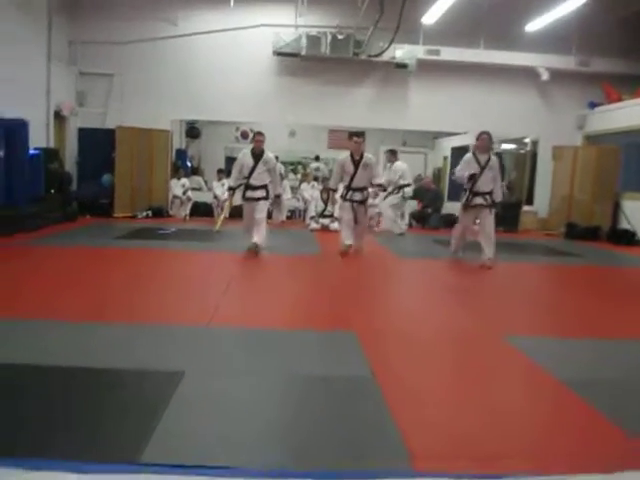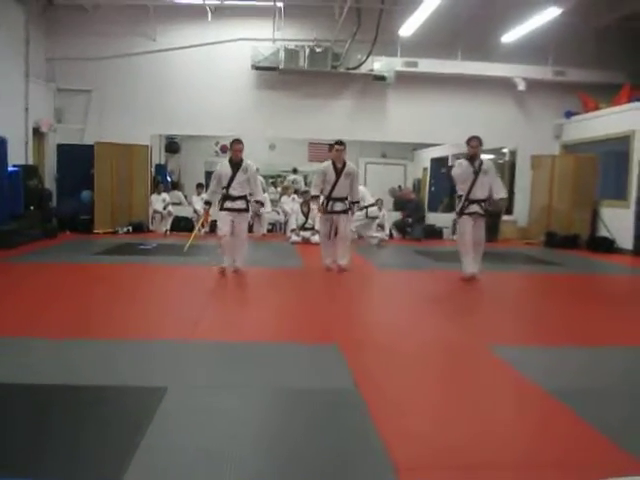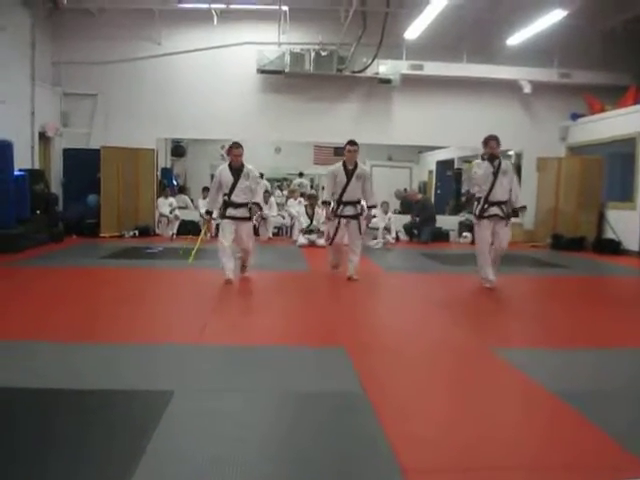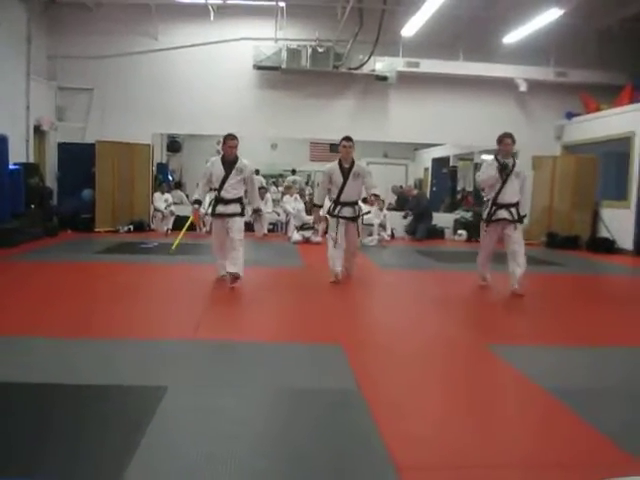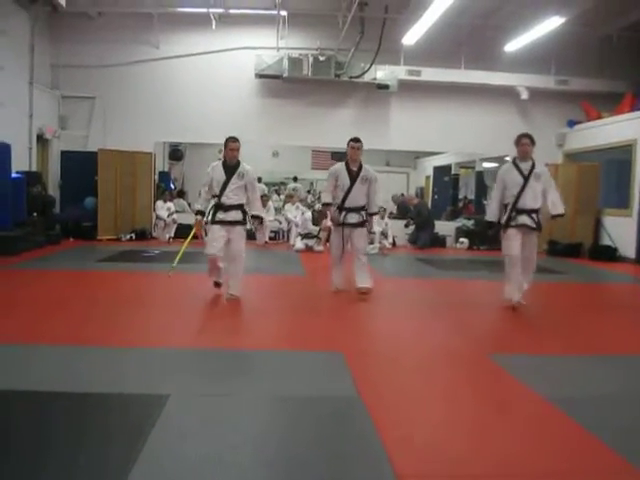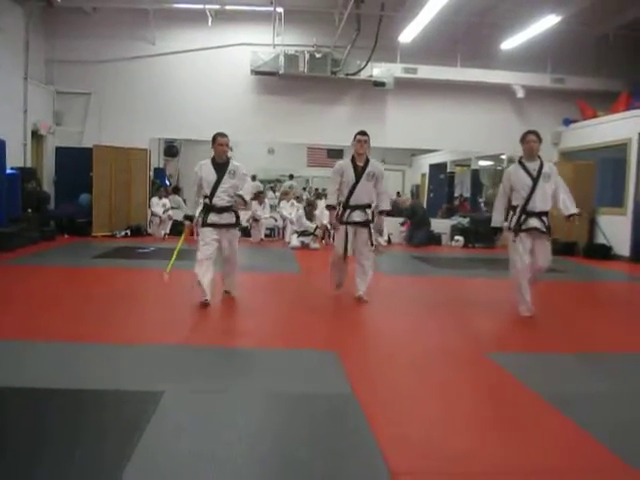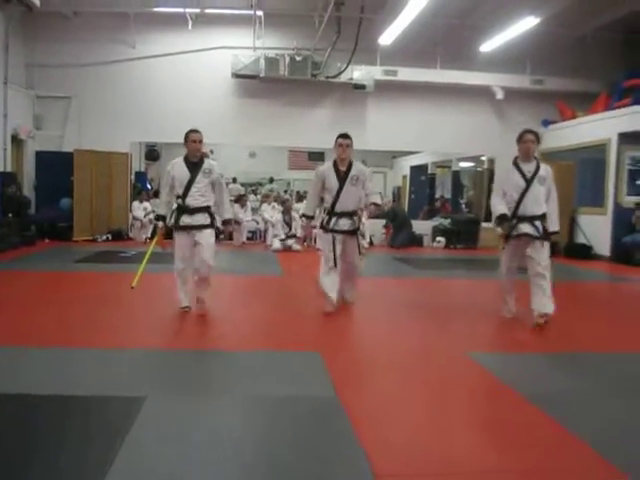
dt=0.3s
person 1, frame 1
left shoulder: (494, 161)
right shoulder: (468, 158)
left elbow: (497, 181)
right elbow: (458, 173)
left wrist: (497, 199)
right wrist: (468, 175)
left hip: (487, 200)
right hip: (470, 198)
left knee: (488, 230)
right knee: (463, 228)
left ankle: (488, 258)
right ankle: (455, 249)
person 1, frame 2
left shoulder: (488, 165)
right shoulder: (460, 163)
left elbow: (495, 183)
right elbow: (458, 178)
left wrist: (501, 197)
right wrist: (468, 163)
left hip: (480, 207)
right hip: (464, 206)
left knee: (478, 241)
right knee: (466, 240)
left ankle: (473, 269)
right ankle: (469, 270)
person 1, frame 3
left shoulder: (507, 165)
right shoulder: (478, 164)
left elbow: (514, 186)
right elbow: (478, 179)
left wrist: (518, 205)
right wrist: (488, 162)
left hip: (501, 209)
right hip: (483, 209)
left knee: (501, 245)
right knee: (483, 245)
left ankle: (488, 272)
right ankle: (487, 277)
person 1, frame 4
left shoulder: (519, 168)
right shoulder: (489, 164)
left elbow: (521, 192)
right elbow: (481, 181)
left wrist: (521, 213)
right wrist: (497, 171)
left hip: (513, 214)
right hip: (493, 212)
left knee: (517, 249)
right knee: (486, 247)
left ankle: (516, 283)
right ankle: (484, 276)
person 1, frame 5
left shoulder: (542, 170)
right shoulder: (506, 170)
left elbow: (550, 192)
right elbow: (496, 195)
left wrist: (557, 211)
right wrist: (492, 219)
left hip: (532, 219)
right hip: (512, 219)
left knee: (528, 260)
right knee: (513, 256)
left ankle: (519, 294)
right ankle: (511, 295)
person 1, frame 6
left shoulder: (550, 169)
right shoulder: (512, 171)
left elbow: (561, 191)
right elbow: (502, 198)
left wrist: (571, 211)
right wrist: (498, 223)
left hip: (541, 222)
right hip: (519, 222)
left knee: (541, 264)
right knee: (521, 265)
left ankle: (526, 297)
right ankle: (525, 305)
person 1, frame 7
left shoulder: (546, 172)
right shoulder: (507, 172)
left elbow: (551, 201)
right elbow: (497, 198)
left wrist: (552, 229)
right wrist: (501, 217)
left hip: (537, 228)
right hip: (513, 227)
left knee: (541, 271)
right knee: (508, 271)
left ankle: (542, 312)
right ankle: (508, 307)
person 2, frame 1
left shoulder: (269, 158)
right shoulder: (244, 155)
left elbow: (275, 177)
right elbow: (236, 172)
left wrist: (277, 194)
right wrist: (231, 188)
left hip: (262, 192)
right hip: (248, 191)
left knee: (260, 219)
right knee: (248, 221)
left ankle: (257, 244)
right ankle: (253, 242)
person 2, frame 2
left shoulder: (249, 166)
right shoulder: (222, 166)
left elbow: (256, 185)
right elbow: (214, 185)
left wrist: (258, 201)
right wrist: (208, 203)
left hip: (242, 205)
right hip: (226, 204)
left knee: (241, 236)
right knee: (223, 233)
left ankle: (237, 264)
right ankle: (225, 262)
person 2, frame 3
left shoulder: (251, 171)
right shoulder: (221, 171)
left elbow: (258, 189)
right elbow: (214, 193)
left wrist: (256, 205)
right wrist: (209, 213)
left hip: (245, 212)
right hip: (227, 212)
left knee: (247, 245)
right knee: (225, 243)
left ankle: (244, 262)
right ankle: (228, 274)
person 2, frame 4
left shoulder: (245, 166)
right shoulder: (213, 163)
left elbow: (252, 188)
right elbow: (204, 184)
left wrist: (256, 208)
right wrist: (196, 204)
left hip: (236, 208)
right hip: (218, 207)
left knee: (236, 241)
right knee: (219, 243)
left ankle: (234, 273)
right ankle: (223, 271)
person 2, frame 5
left shoulder: (247, 171)
right shoulder: (214, 168)
left elbow: (253, 195)
right elbow: (205, 192)
left wrist: (256, 216)
right wrist: (199, 214)
left hip: (237, 216)
right hip: (218, 215)
left knee: (236, 254)
right knee: (213, 252)
left ankle: (234, 290)
right ankle: (218, 277)
person 2, frame 6
left shoulder: (237, 168)
right shoulder: (202, 167)
left elbow: (246, 187)
right elbow: (195, 194)
left wrist: (240, 198)
right wrist: (190, 219)
left hip: (229, 218)
right hip: (208, 217)
left knee: (230, 256)
right knee: (204, 256)
left ankle: (228, 287)
right ankle: (205, 295)
person 2, frame 7
left shoulder: (212, 167)
right shoulder: (174, 166)
left elbow: (221, 194)
right elbow: (166, 194)
left wrist: (227, 220)
right wrist: (161, 220)
left hip: (204, 219)
right hip: (182, 219)
left knee: (205, 261)
right knee: (182, 263)
left ankle: (201, 295)
right ankle: (185, 301)
person 3, frame 1
left shoulder: (370, 160)
right shoulder: (343, 160)
left elbow: (376, 176)
right elbow: (336, 177)
left wrist: (377, 188)
right wrist: (332, 194)
left hip: (362, 194)
right hip: (348, 194)
left knee: (362, 223)
right knee: (346, 220)
left ankle: (358, 245)
right ankle: (347, 246)
person 3, frame 2
left shoulder: (352, 169)
right shoulder: (324, 168)
left elbow: (354, 189)
right elbow: (316, 186)
left wrist: (354, 205)
right wrist: (317, 202)
left hip: (343, 206)
right hip: (328, 205)
left knee: (344, 235)
right knee: (327, 236)
left ankle: (341, 262)
right ankle: (328, 262)
person 3, frame 3
left shoulder: (364, 171)
right shoulder: (334, 170)
left elbow: (368, 192)
right elbow: (328, 189)
left wrist: (369, 211)
right wrist: (328, 208)
left hip: (355, 210)
right hip: (339, 209)
left knee: (355, 242)
right knee: (336, 240)
left ankle: (352, 271)
right ankle: (335, 262)
person 3, frame 4
left shoulder: (362, 169)
right shoulder: (330, 169)
left elbow: (370, 186)
right elbow: (321, 190)
left wrist: (373, 197)
right wrist: (316, 211)
left hip: (353, 211)
right hip: (336, 210)
left knee: (352, 244)
right knee: (335, 243)
left ankle: (347, 269)
right ankle: (336, 274)
person 3, frame 5
left shoulder: (370, 173)
right shoulder: (336, 170)
left elbow: (372, 197)
right elbow: (327, 192)
left wrist: (371, 218)
right wrist: (331, 209)
left hip: (360, 217)
right hip: (341, 216)
left knee: (360, 252)
right knee: (337, 253)
left ankle: (363, 285)
right ankle: (338, 284)
person 3, frame 6
left shoulder: (377, 168)
right shoulder: (341, 166)
left elbow: (381, 193)
right elbow: (332, 190)
left wrist: (381, 216)
right wrist: (332, 213)
left hip: (365, 216)
right hip: (345, 214)
left knee: (365, 255)
right knee: (340, 253)
left ankle: (361, 291)
right ankle: (338, 279)
person 3, frame 7
left shoulder: (362, 171)
right shoulder: (323, 171)
left elbow: (371, 193)
right elbow: (313, 197)
left wrist: (372, 205)
right wrist: (307, 221)
left hip: (352, 222)
right hip: (330, 222)
left knee: (351, 264)
right knee: (330, 263)
left ankle: (345, 294)
right ankle: (331, 300)
